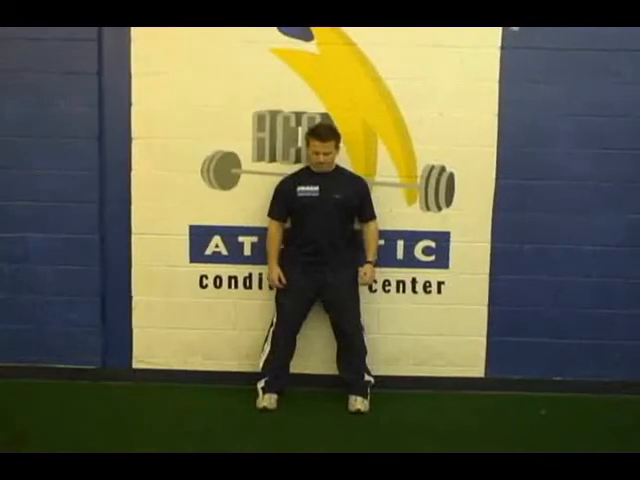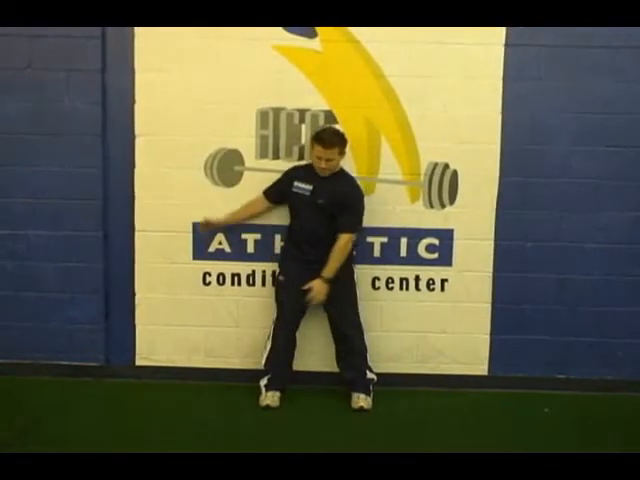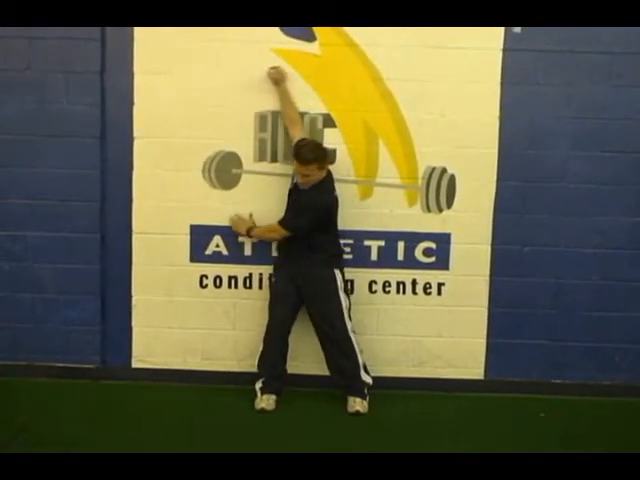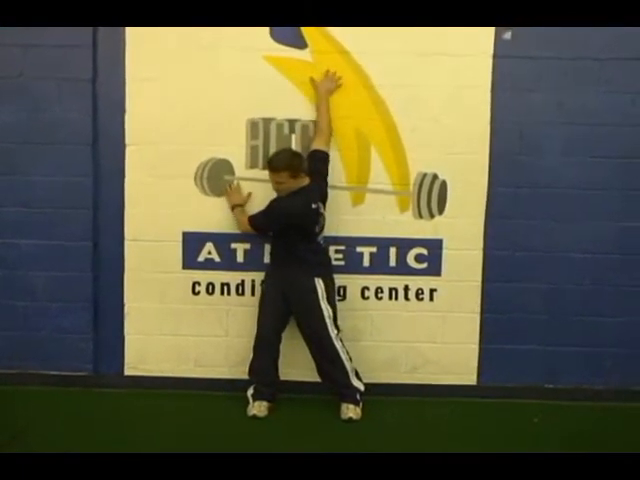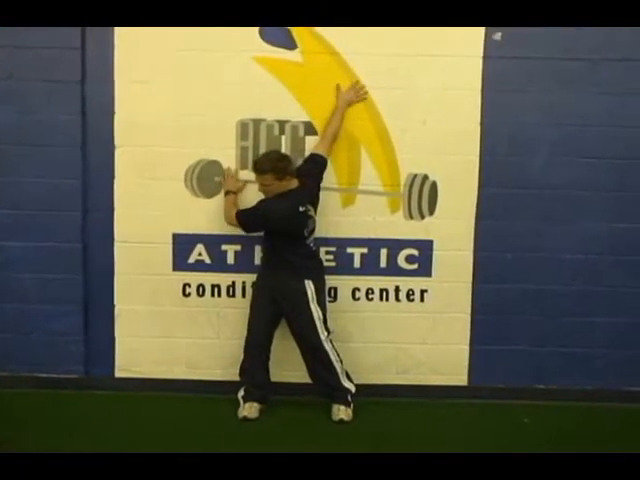
dt=1s
person 1, frame 1
left shoulder: (354, 184)
right shoulder: (291, 184)
left elbow: (369, 224)
right elbow: (276, 225)
left wrist: (369, 261)
right wrist: (273, 264)
left hip: (341, 272)
right hip: (297, 271)
left knee: (350, 331)
right knee: (283, 329)
left ankle: (358, 389)
right ankle: (270, 387)
person 1, frame 2
left shoulder: (350, 191)
right shoulder: (295, 176)
left elbow: (345, 238)
right elbow: (263, 202)
left wrist: (325, 279)
right wrist: (223, 221)
left hip: (334, 270)
right hip: (294, 265)
left knee: (347, 328)
right knee: (284, 326)
left ankle: (361, 386)
right ankle: (273, 385)
person 1, frame 3
left shoulder: (320, 199)
right shoulder: (304, 163)
left elbow: (279, 231)
right elbow: (295, 124)
left wrist: (248, 229)
right wrist: (280, 87)
left hip: (322, 270)
right hip: (288, 265)
left knee: (336, 330)
right knee: (276, 327)
left ankle: (357, 389)
right ankle: (268, 388)
person 1, frame 4
left shoulder: (286, 208)
right shoulder: (317, 176)
left elbow: (247, 225)
right elbow: (322, 137)
left wrist: (236, 204)
right wrist: (323, 96)
left hip: (310, 278)
right hip: (279, 274)
left knee: (324, 337)
right knee: (266, 334)
left ankle: (351, 395)
right ankle: (261, 394)
person 1, frame 5
left shoulder: (273, 210)
right shoulder: (308, 177)
left elbow: (233, 218)
right elbow: (326, 140)
left wrist: (231, 192)
right wrist: (342, 104)
left hip: (301, 281)
right hip: (270, 277)
left knee: (315, 340)
right knee: (257, 337)
left ankle: (342, 397)
right ankle: (252, 396)
